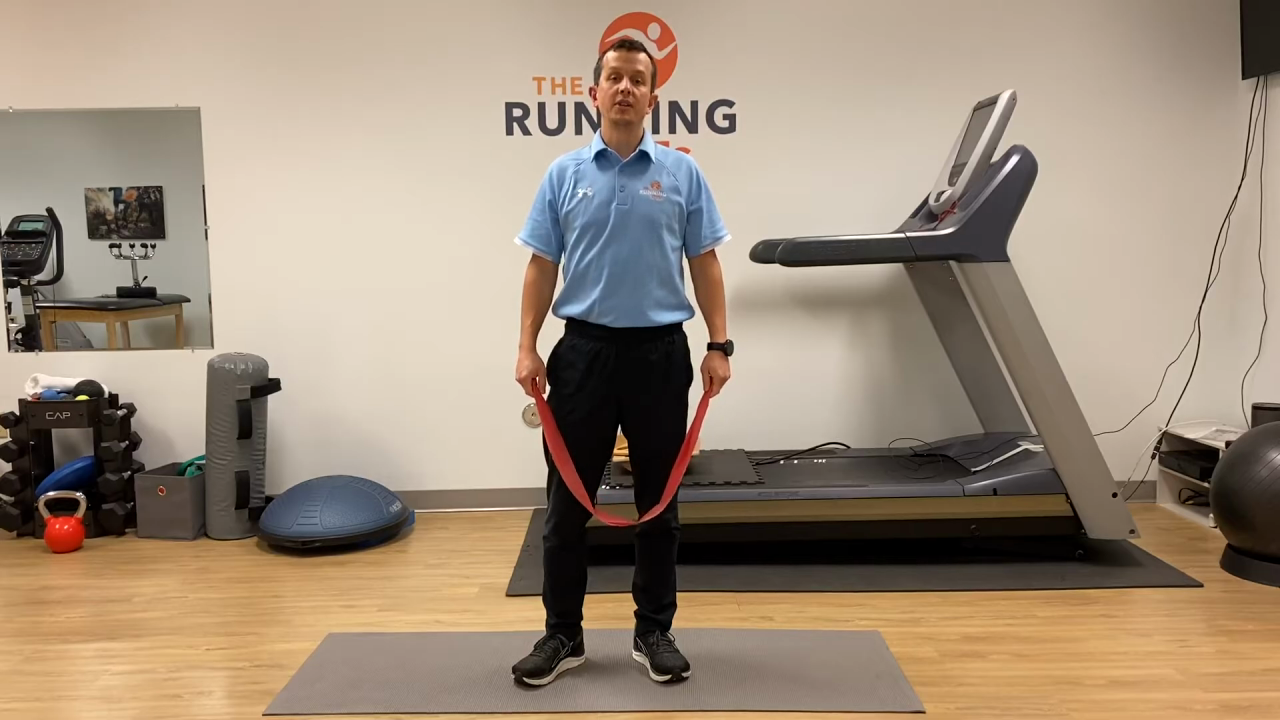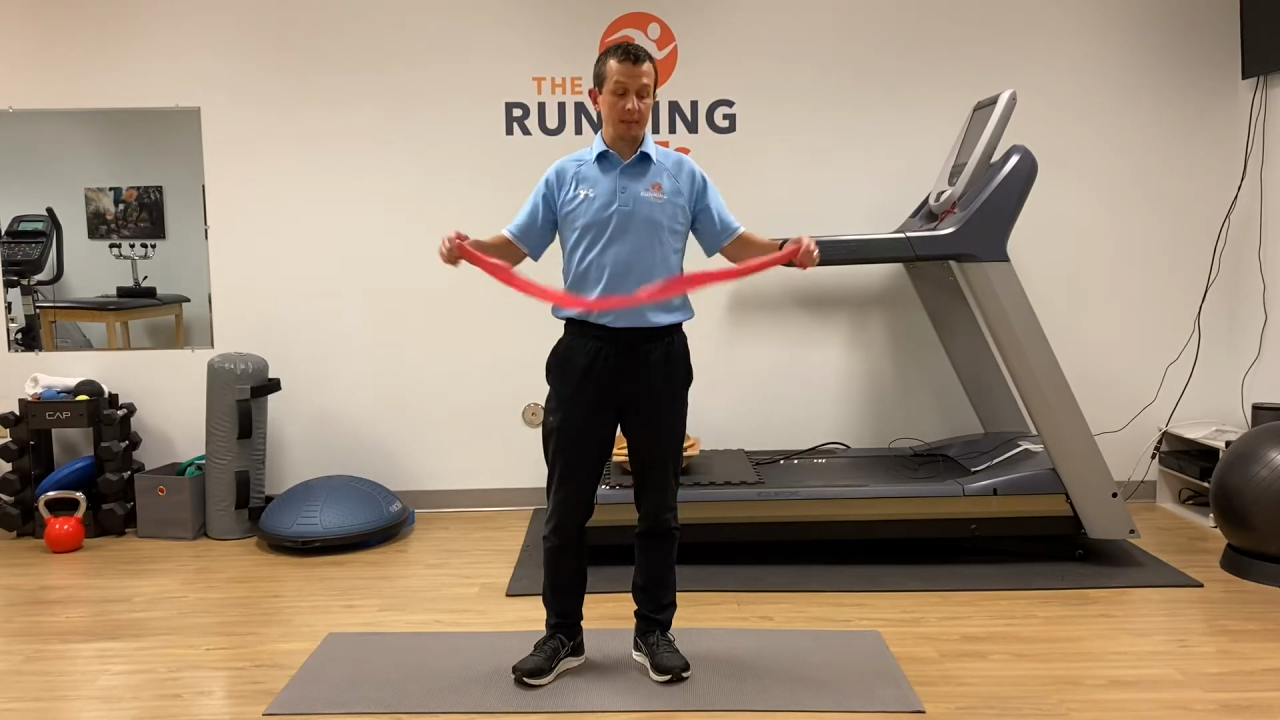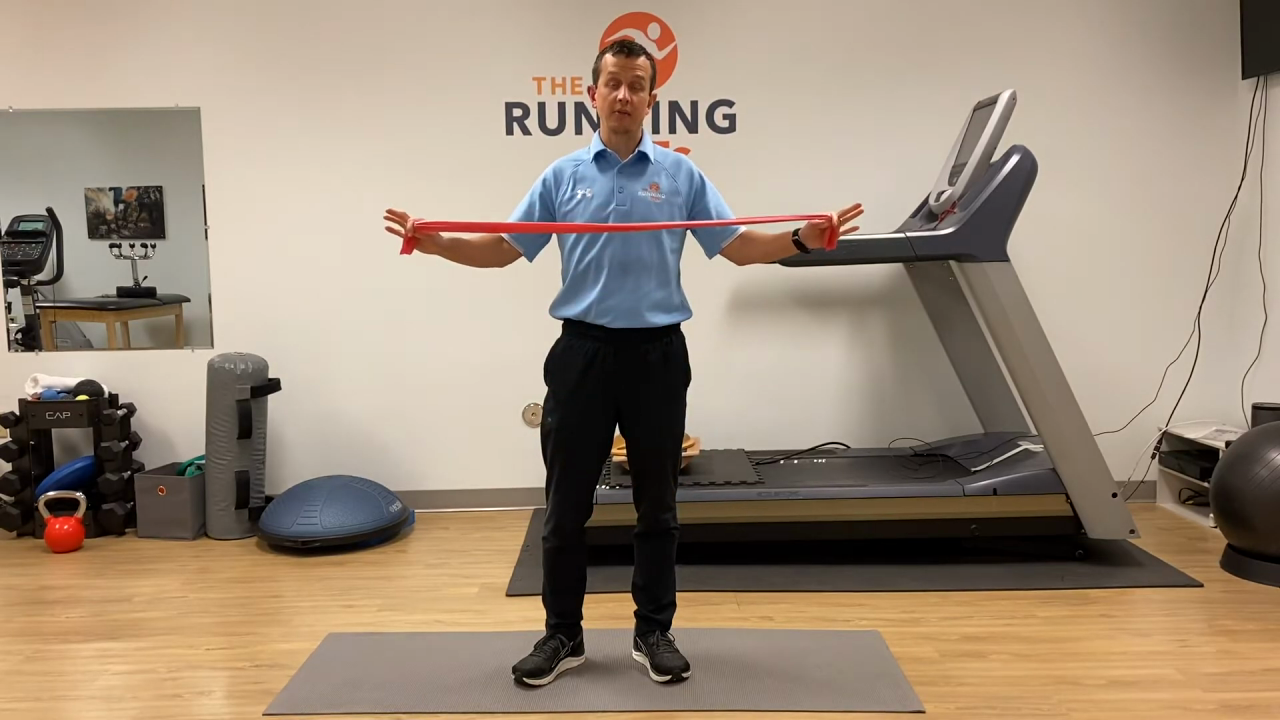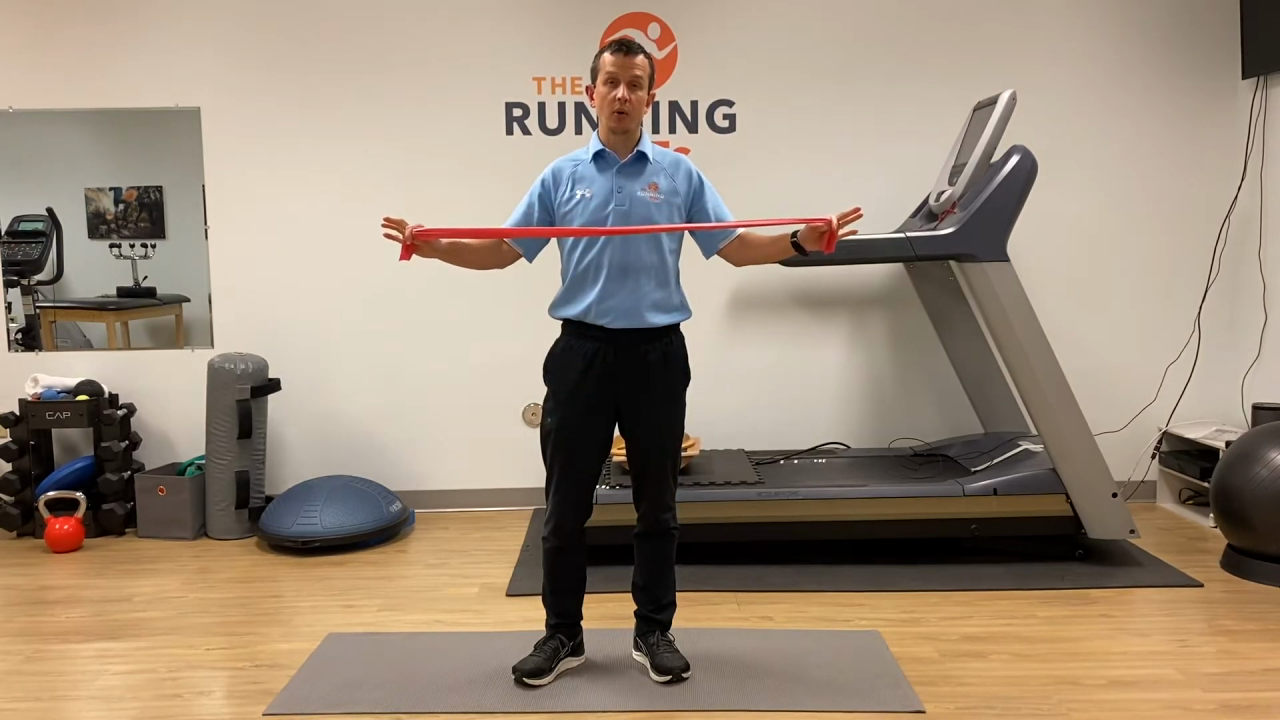
dt=1s
person 1, frame 1
left shoulder: (681, 173)
right shoulder: (564, 174)
left elbow: (704, 263)
right elbow: (542, 267)
left wrist: (719, 345)
right wrist: (527, 347)
left hip: (660, 351)
right hip: (584, 350)
left knee: (658, 502)
right knee: (568, 502)
left ankle: (654, 632)
right ankle: (563, 634)
person 1, frame 2
left shoulder: (683, 175)
right shoulder: (564, 176)
left elbow: (733, 243)
right elbow: (515, 246)
left wrist: (786, 248)
right wrist: (471, 248)
left hip: (660, 353)
right hip: (582, 353)
left knee: (657, 506)
right knee: (567, 505)
left ankle: (654, 632)
right ankle: (562, 634)
person 1, frame 3
left shoulder: (681, 175)
right shoulder: (562, 176)
left elbow: (737, 246)
right elbow: (505, 248)
left wrist: (801, 239)
right wrist: (437, 243)
left hip: (657, 353)
right hip: (581, 351)
left knee: (656, 506)
right knee: (566, 506)
left ankle: (653, 632)
right ankle: (562, 634)
person 1, frame 4
left shoulder: (680, 174)
right shoulder: (561, 176)
left elbow: (735, 247)
right elbow: (504, 250)
left wrist: (799, 241)
right wrist: (435, 246)
left hip: (656, 353)
right hip: (581, 351)
left knee: (656, 506)
right knee: (566, 506)
left ankle: (653, 632)
right ankle: (563, 634)
